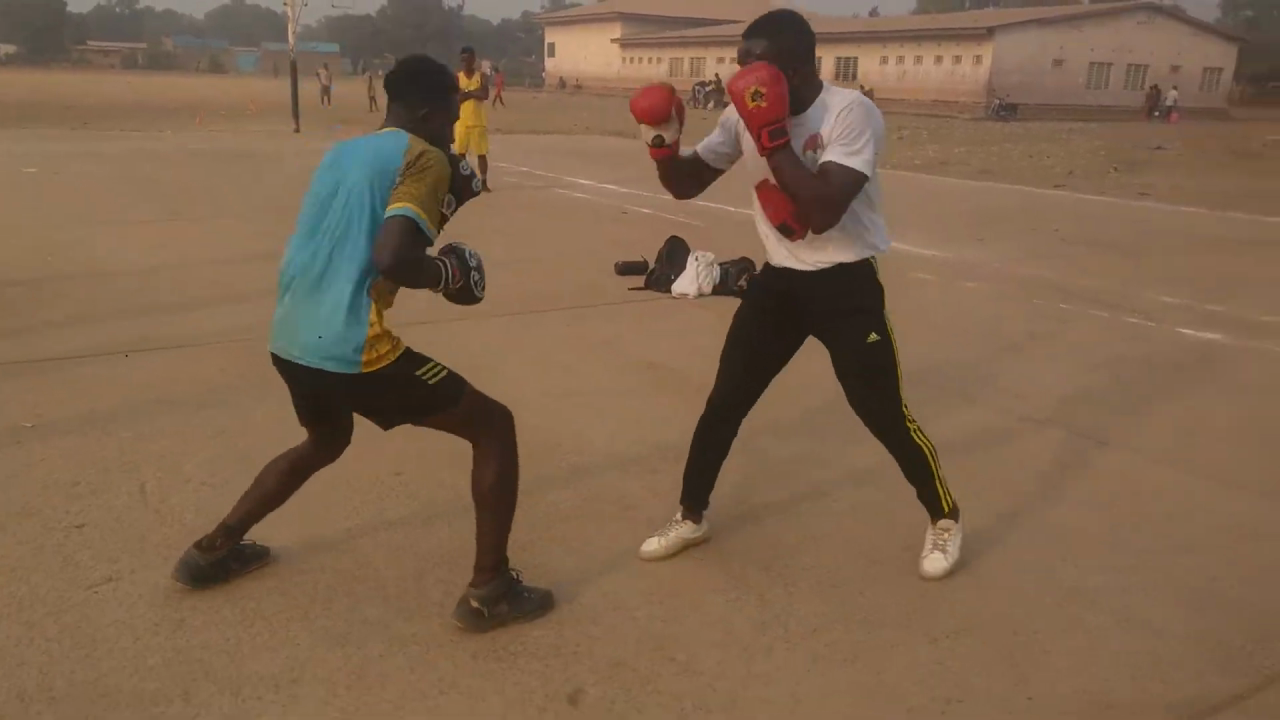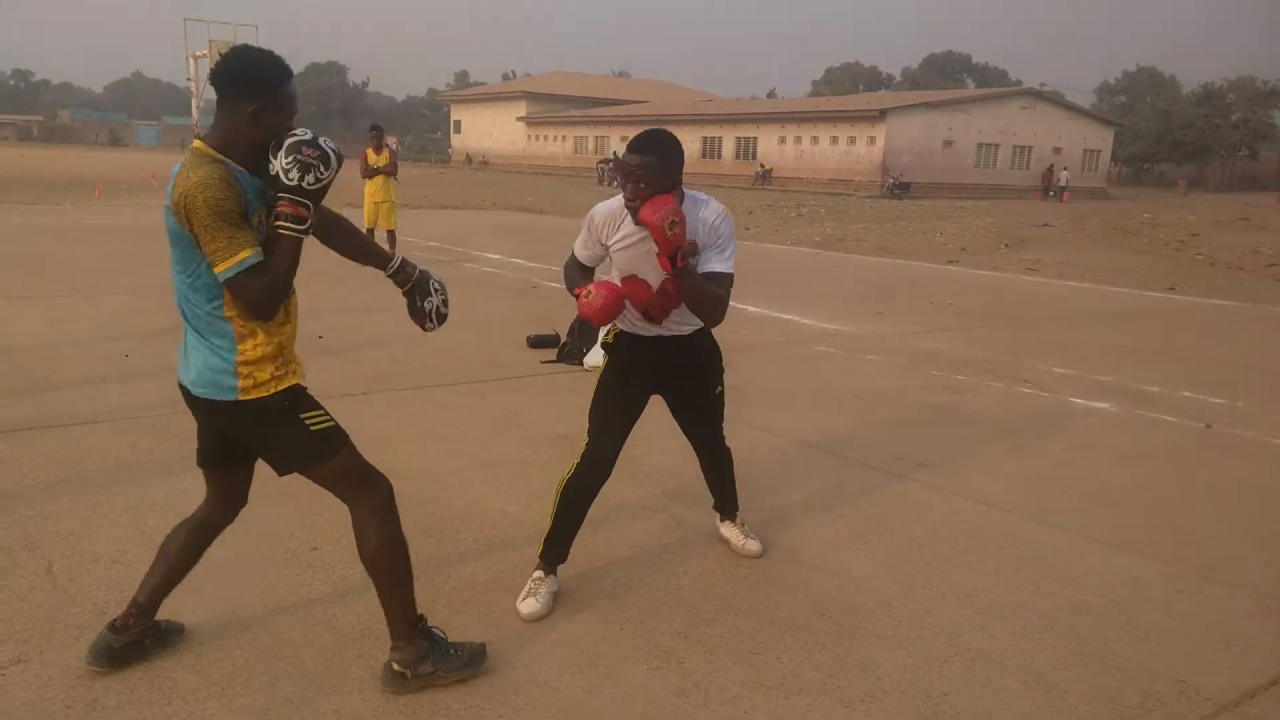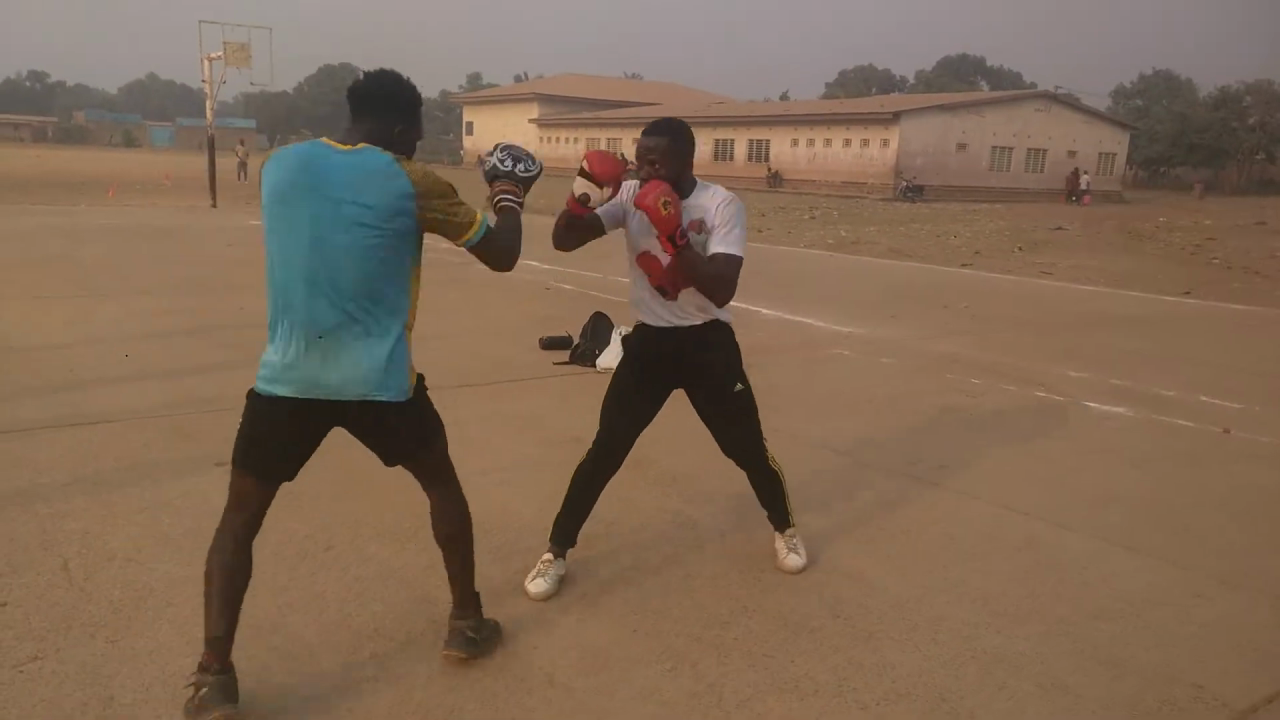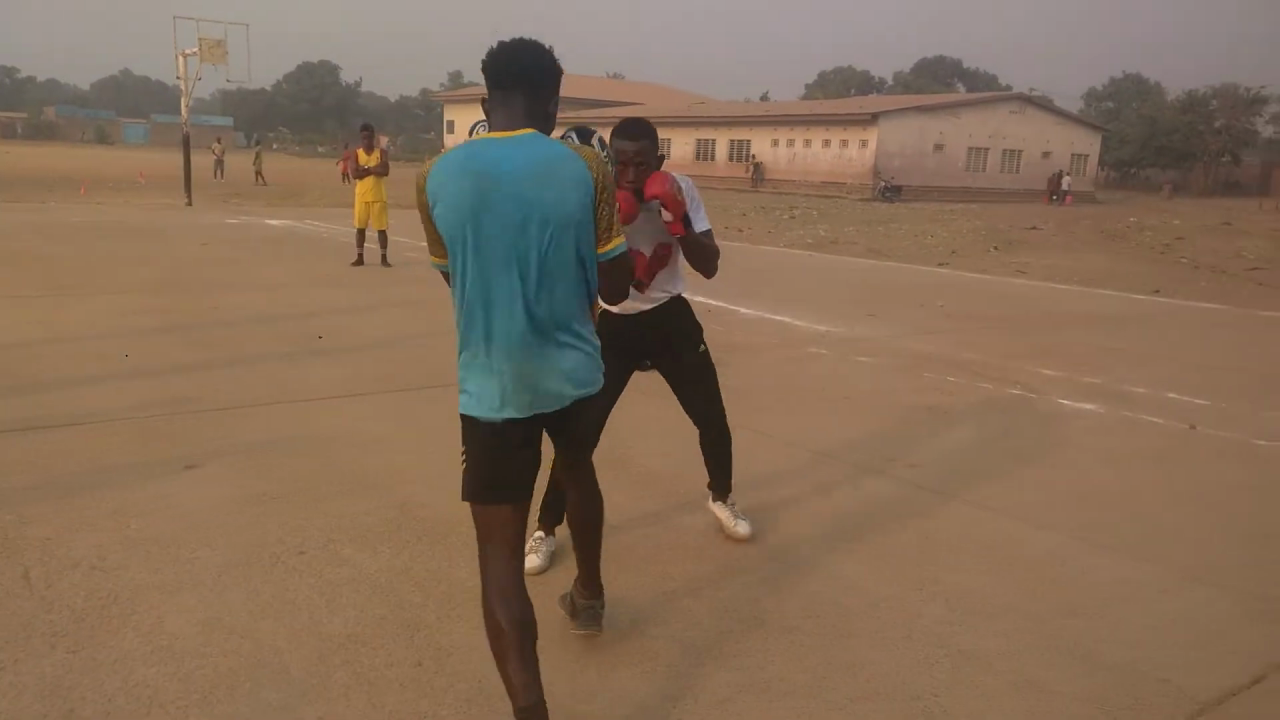
dt=0.7s
person 1, frame 1
left shoulder: (344, 152)
right shoulder: (425, 159)
right elbow: (393, 259)
left wrist: (440, 204)
right wrist: (447, 273)
left hip: (291, 343)
right hip: (352, 352)
left knee: (326, 444)
right knee: (494, 426)
left ankle: (214, 548)
right ankle: (489, 589)
person 1, frame 2
left shoulder: (244, 168)
right shoulder: (209, 184)
left elbow: (325, 220)
right elbow: (259, 301)
left wrist: (398, 265)
right wrist: (292, 206)
left hip: (207, 378)
right hip: (253, 381)
left knee: (220, 505)
right knee: (371, 493)
left ankle: (128, 630)
right ankle: (412, 648)
person 1, frame 3
left shoulder: (280, 165)
right shoulder: (414, 185)
right elbow: (501, 254)
right wrist: (509, 190)
left hip: (286, 378)
right hip: (379, 380)
left knee: (237, 520)
right knee: (441, 480)
right ankle: (467, 620)
person 1, frame 4
left shoulder: (436, 176)
right shoulder: (586, 169)
right elbow: (617, 284)
left hip: (495, 389)
right hip: (576, 375)
left knee: (501, 557)
right knee: (577, 469)
right ankle: (587, 594)
person 2, frame 1
left shoulder: (852, 112)
right shoulder: (744, 115)
left elbow: (822, 213)
right elbow: (685, 184)
left wrist: (771, 138)
right wrist: (662, 142)
left hip: (846, 287)
right hip: (777, 283)
left knee: (887, 417)
right knee: (724, 405)
left ankle: (945, 520)
right ankle: (690, 518)
person 2, frame 2
left shoulder: (713, 218)
right shoulder: (605, 216)
left elbow: (715, 313)
right elbow: (578, 270)
left wrist: (676, 259)
right wrist: (587, 296)
left hip: (692, 349)
right hip: (631, 348)
left knee: (711, 443)
right knee: (597, 459)
left ankle: (728, 518)
right ankle: (545, 570)
person 2, frame 3
left shoulder: (722, 205)
right shoulder: (629, 195)
left elbow: (721, 291)
right elbow: (564, 239)
left wrist: (674, 236)
right wrist: (582, 198)
left hip: (708, 344)
right hip: (649, 341)
left knee: (747, 448)
right knee: (605, 449)
left ankle: (785, 530)
right ankle: (556, 552)
person 2, frame 4
left shoulder: (681, 191)
left elbow: (709, 267)
left wrist: (680, 221)
left hip: (671, 318)
right hip: (615, 323)
left knee: (711, 416)
left ankle: (721, 496)
right ankle: (545, 529)
